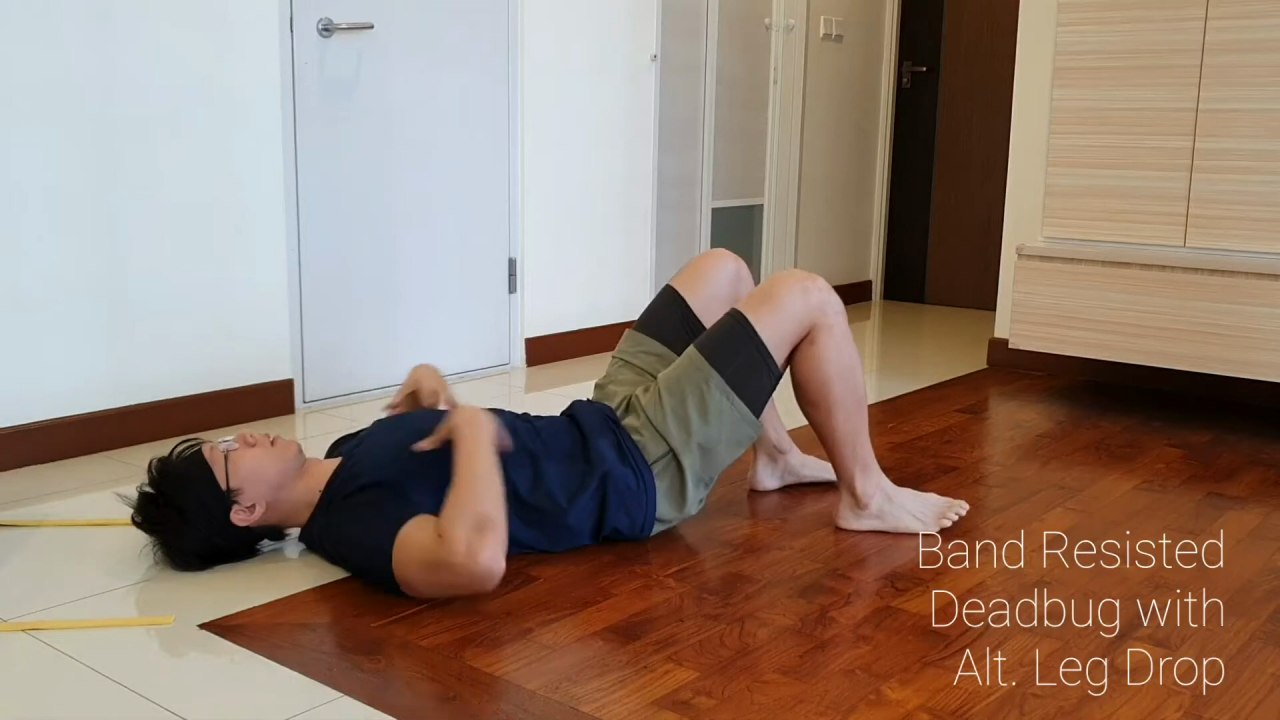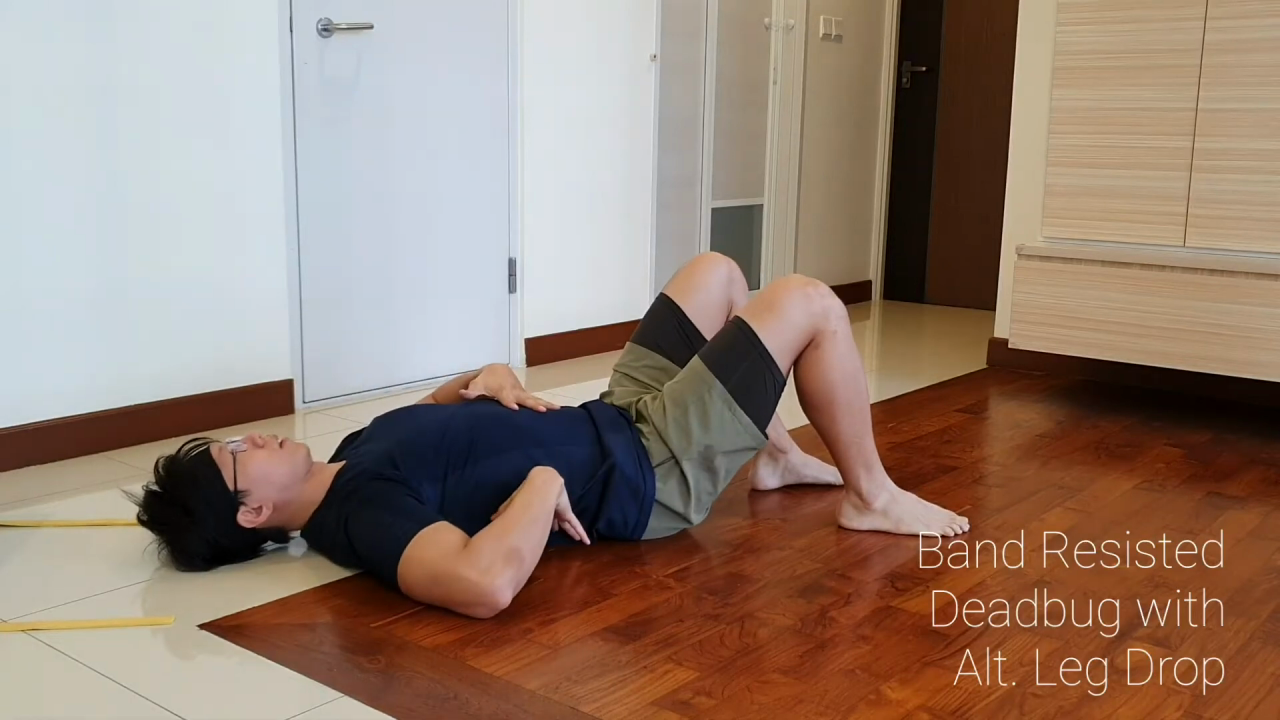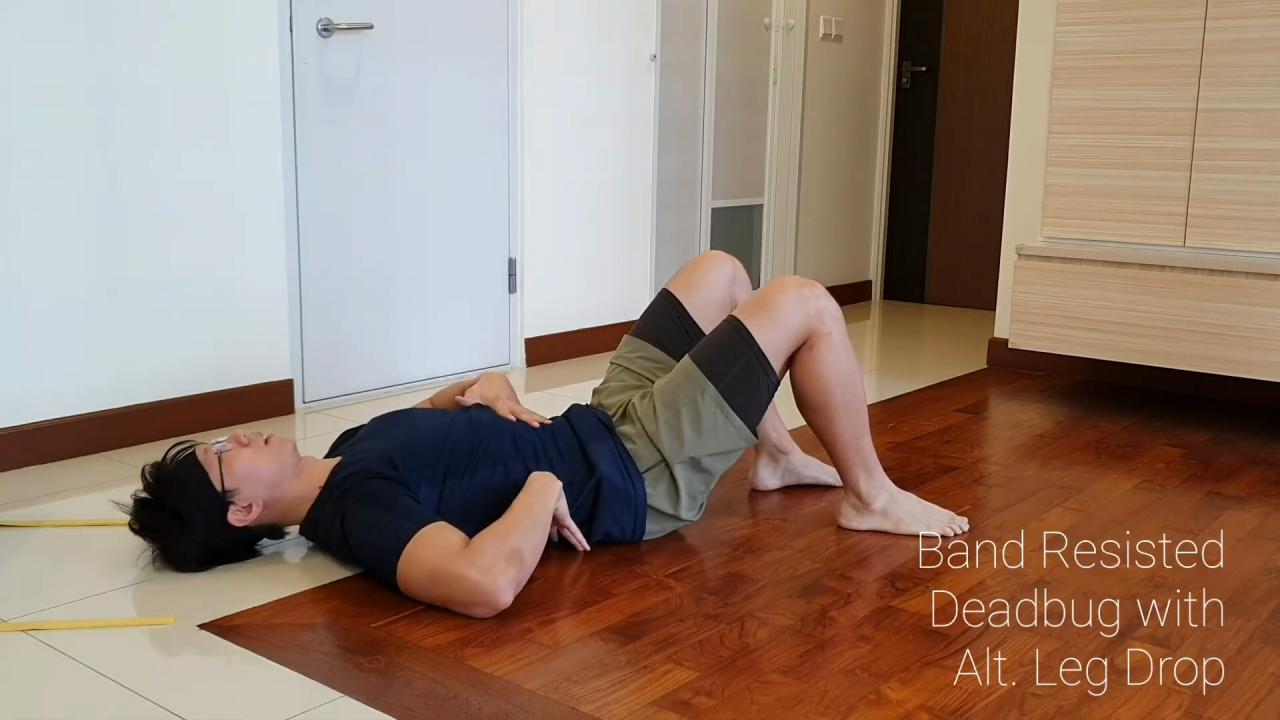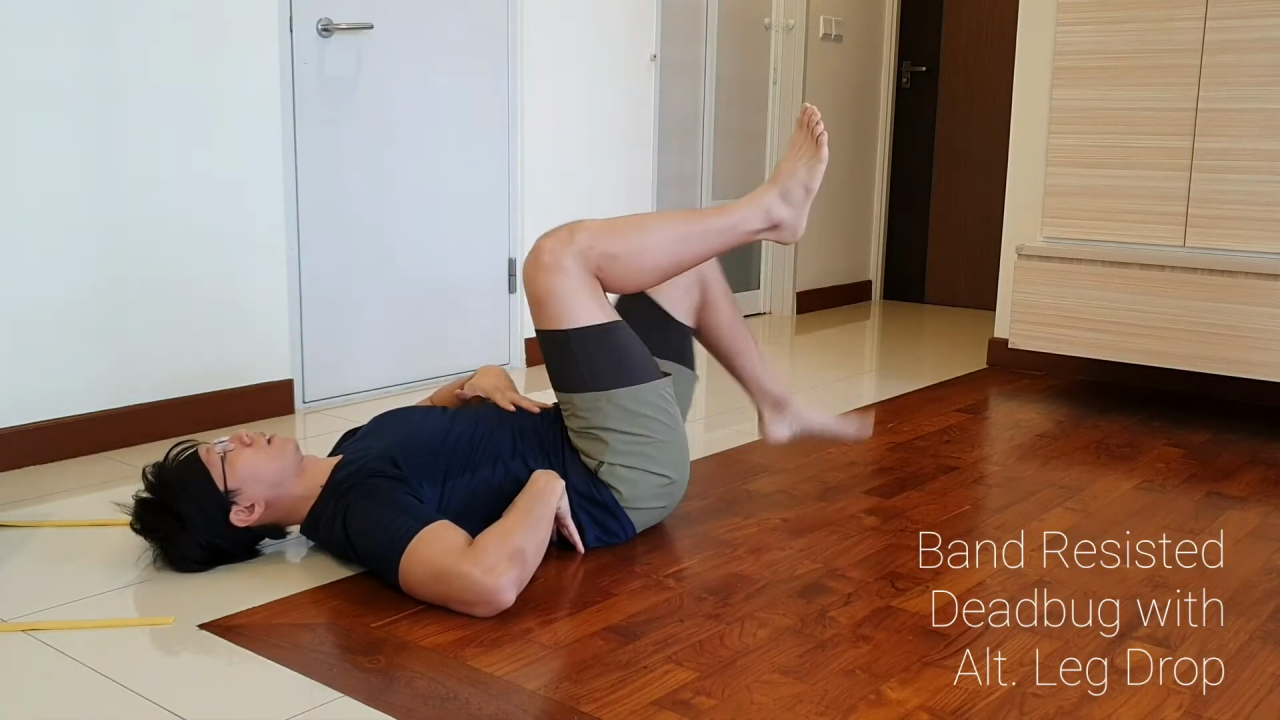
dt=1s
person 1, frame 1
left shoulder: (343, 461)
right shoulder: (354, 522)
right elbow: (476, 559)
left wrist: (414, 393)
right wrist: (471, 424)
left hip: (604, 421)
right hip: (643, 467)
left knee: (725, 268)
right knee: (807, 297)
left ankle: (776, 455)
right ankle: (867, 496)
person 1, frame 2
left shoulder: (354, 454)
right shoulder: (361, 511)
right elbow: (485, 585)
left wrist: (484, 378)
right wrist: (544, 478)
left hip: (613, 421)
right hip: (652, 469)
left knee: (716, 271)
right knee: (811, 301)
left ankle: (777, 456)
right ankle: (872, 496)
person 1, frame 3
left shoulder: (349, 452)
right shoulder: (356, 508)
right elbow: (487, 584)
left wrist: (481, 387)
right wrist: (545, 484)
left hip: (605, 424)
right hip: (641, 472)
left knee: (721, 271)
right knee: (805, 303)
left ankle: (777, 456)
right ankle: (872, 496)
person 1, frame 4
left shoulder: (352, 454)
right shoulder: (359, 507)
right elbow: (487, 584)
left wrist: (473, 384)
right wrist: (547, 482)
left hip: (579, 447)
right hip: (625, 481)
left knee: (690, 267)
right knee: (560, 254)
left ankle: (780, 407)
right ankle: (771, 207)
